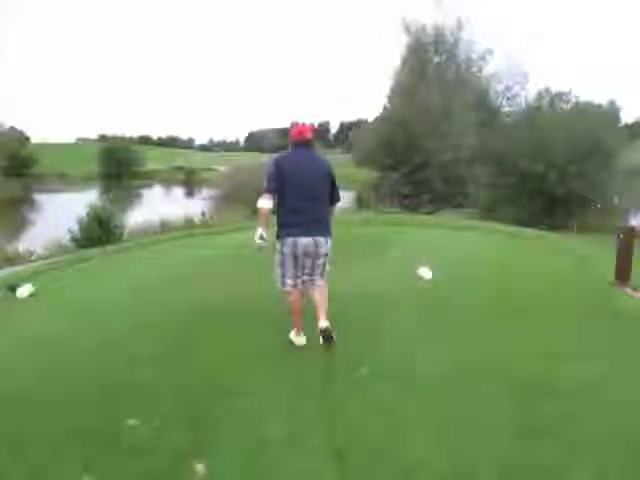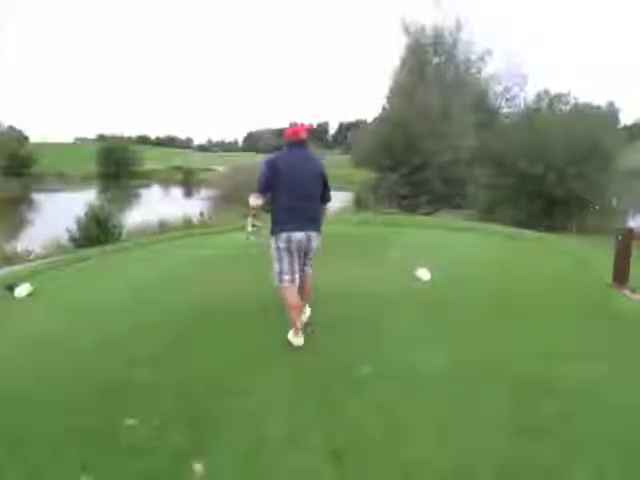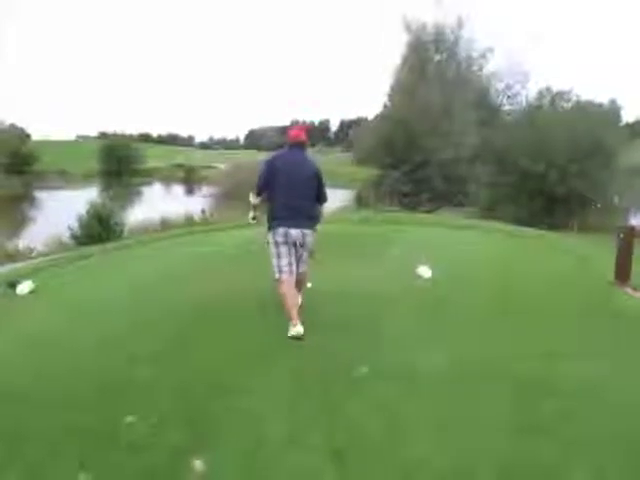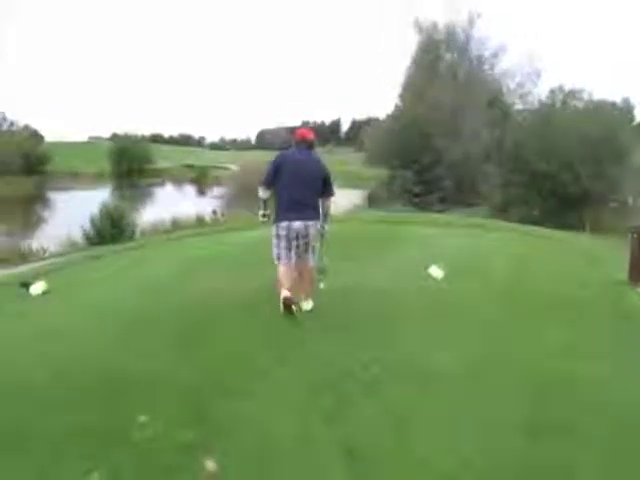
dt=0.2s
person 1, frame 1
left shoulder: (280, 163)
right shoulder: (325, 165)
left elbow: (267, 198)
right elbow: (333, 202)
left wrist: (261, 227)
left hip: (290, 235)
right hip: (320, 235)
left knee: (292, 286)
right knee: (317, 281)
left ankle: (299, 332)
right ankle: (323, 322)
person 1, frame 2
left shoulder: (274, 162)
right shoulder: (317, 164)
left elbow: (259, 195)
right elbow: (324, 202)
left hip: (283, 231)
right hip: (311, 231)
left knee: (288, 282)
right knee: (306, 272)
left ankle: (297, 332)
right ankle: (304, 311)
person 1, frame 3
left shoulder: (273, 162)
right shoulder: (313, 166)
left elbow: (257, 194)
right elbow: (320, 202)
left wrist: (254, 210)
right wrist: (315, 223)
left hip: (280, 227)
right hip: (306, 227)
left knee: (285, 276)
right knee: (301, 269)
left ankle: (295, 323)
right ankle: (296, 298)
person 1, frame 4
left shoulder: (281, 158)
right shoulder: (319, 164)
left elbow: (265, 189)
right elbow: (326, 198)
left wrist: (264, 208)
right wrist: (324, 221)
left hip: (284, 220)
right hip: (310, 220)
left knee: (283, 262)
right knee: (307, 261)
left ankle: (285, 293)
right ankle: (306, 299)
